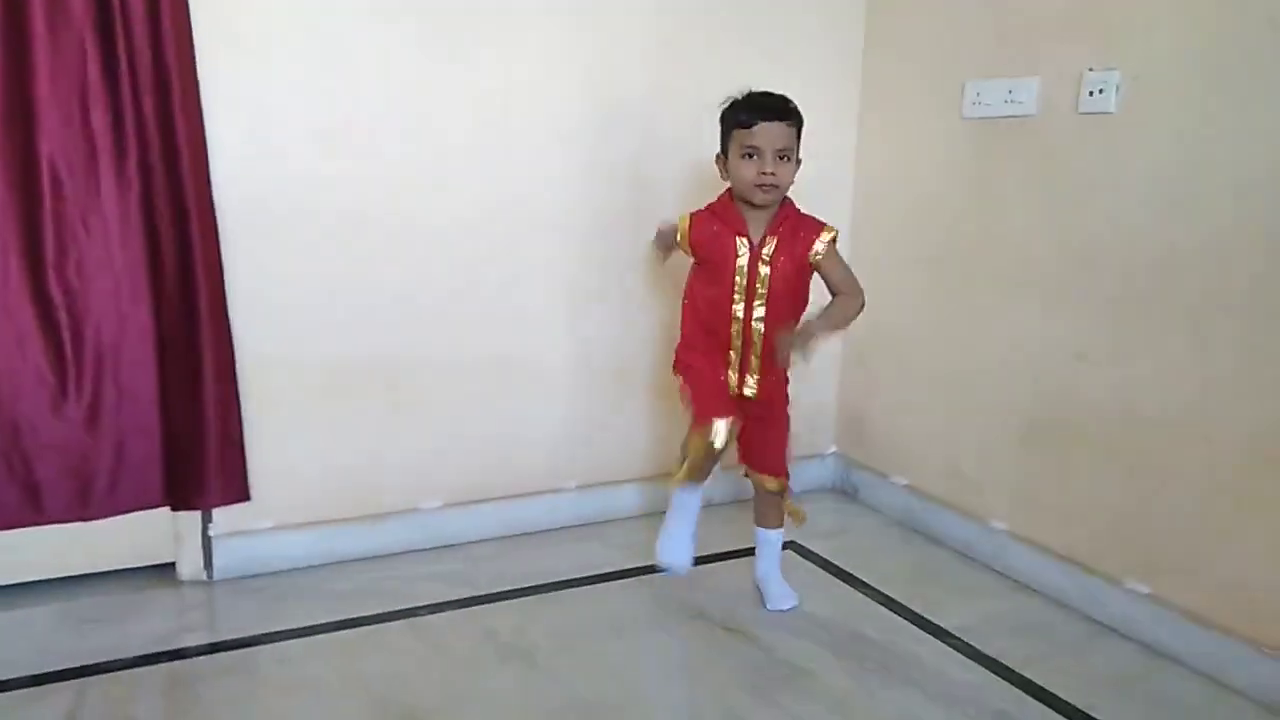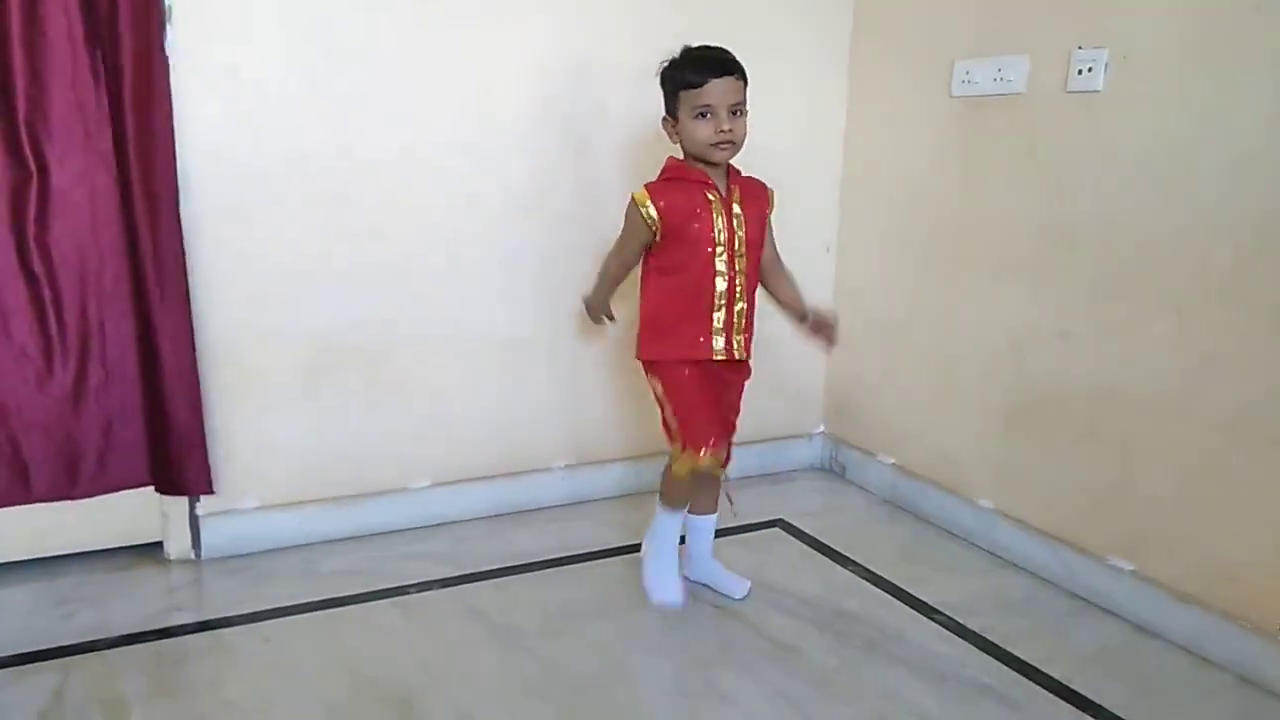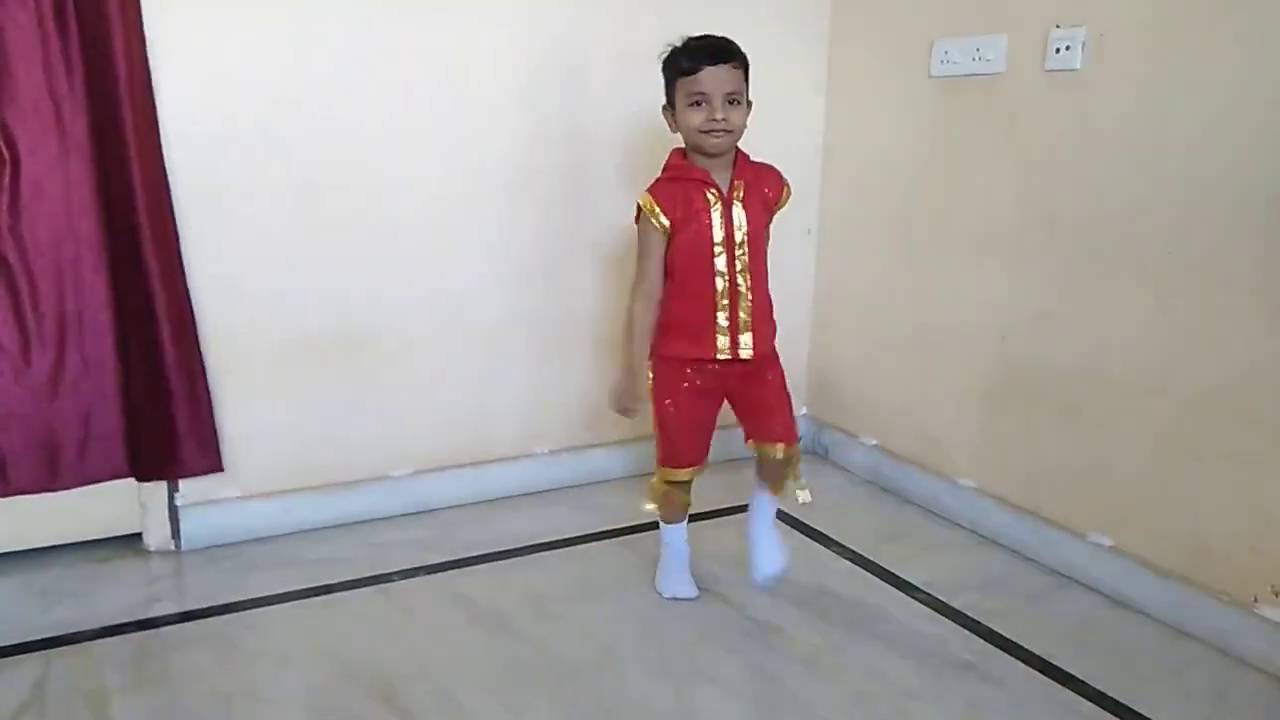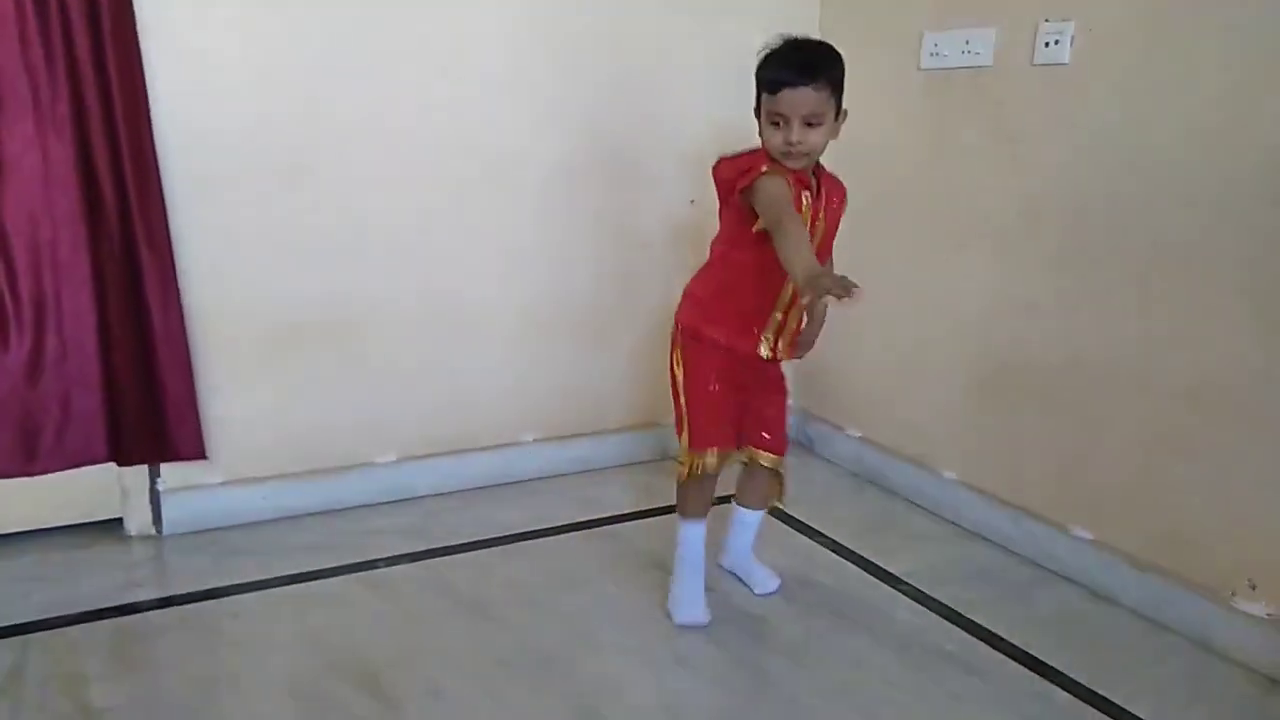
dt=1s
person 1, frame 1
left shoulder: (810, 236)
right shoulder: (702, 226)
left elbow: (852, 297)
left wrist: (808, 331)
left hip: (767, 377)
right hip: (707, 363)
left knee: (771, 474)
right knee: (714, 436)
left ankle: (769, 568)
right ankle: (682, 511)
person 1, frame 2
left shoulder: (754, 195)
right shoulder: (658, 201)
left elbow: (768, 264)
right elbow: (624, 257)
left wrist: (804, 313)
right wrist: (598, 297)
left hip: (732, 355)
right hip: (674, 354)
left knee: (717, 456)
right knee: (699, 453)
left ankle: (699, 558)
right ankle: (661, 537)
person 1, frame 3
left shoulder: (766, 186)
right shoulder: (662, 198)
right elbow: (647, 290)
right wrist: (631, 369)
left hip: (753, 347)
right hip: (684, 355)
left knee: (780, 445)
right knee: (679, 462)
left ankle: (763, 525)
right ankle: (674, 558)
person 1, frame 4
left shoulder: (830, 190)
right shoulder: (761, 178)
right elbow: (784, 225)
left wrist: (805, 321)
right wrist: (811, 277)
left hip: (766, 344)
right hip: (709, 334)
left knee: (769, 451)
right knee: (707, 451)
left ankle: (739, 550)
right ankle: (688, 573)
